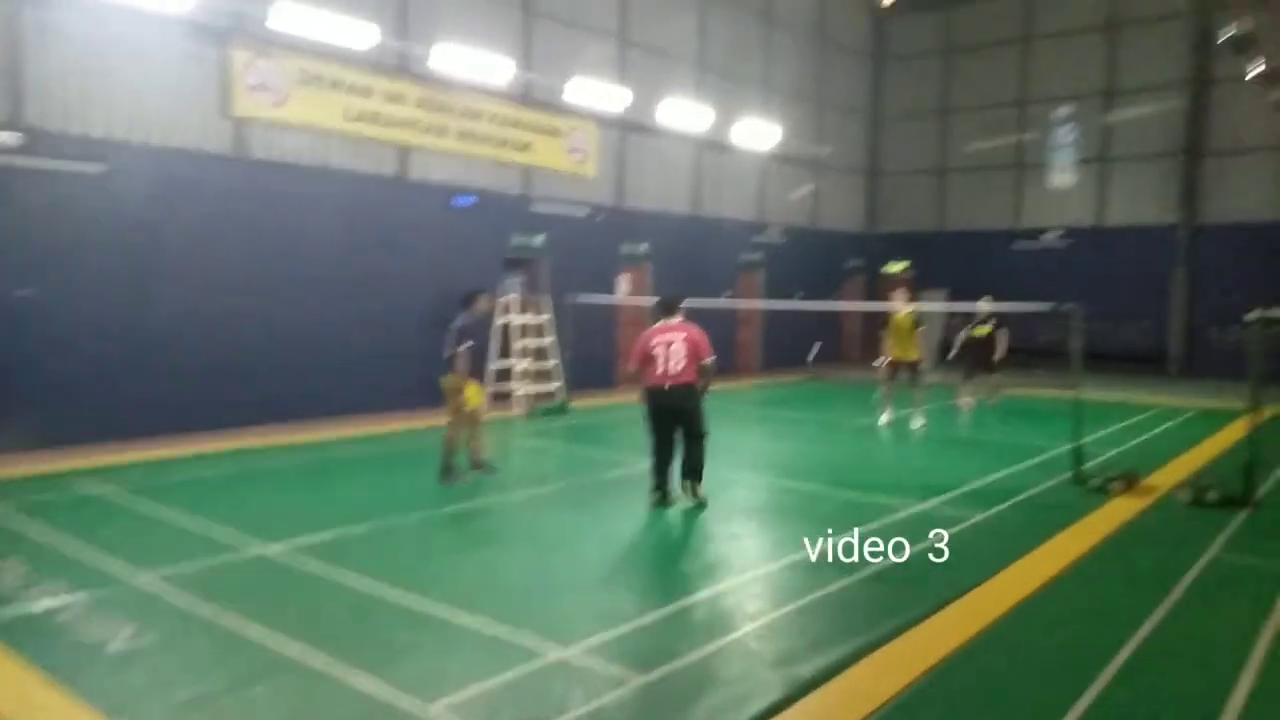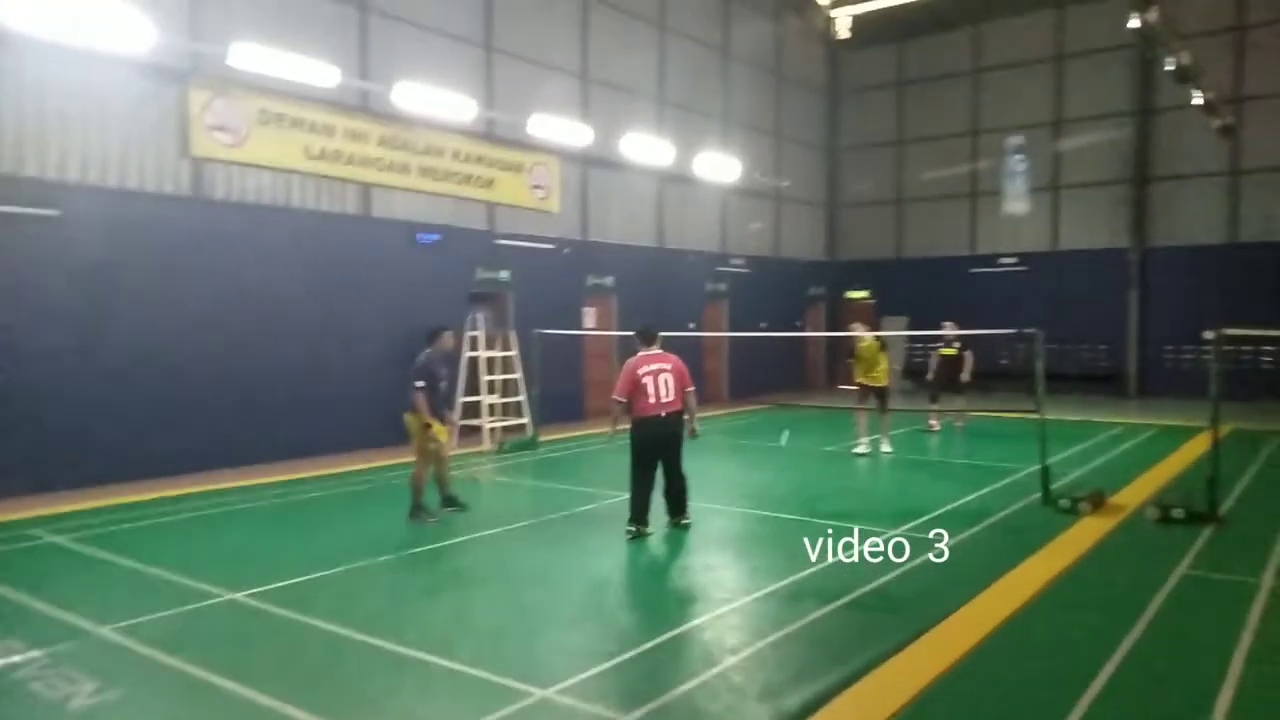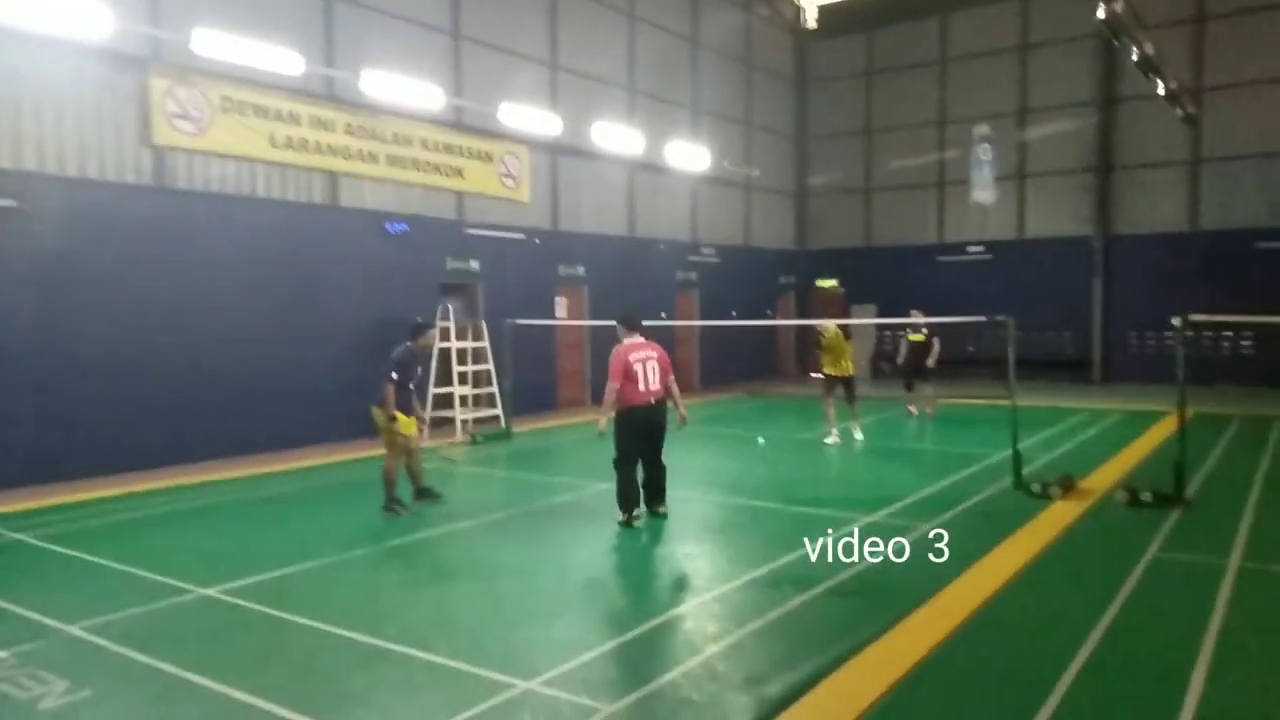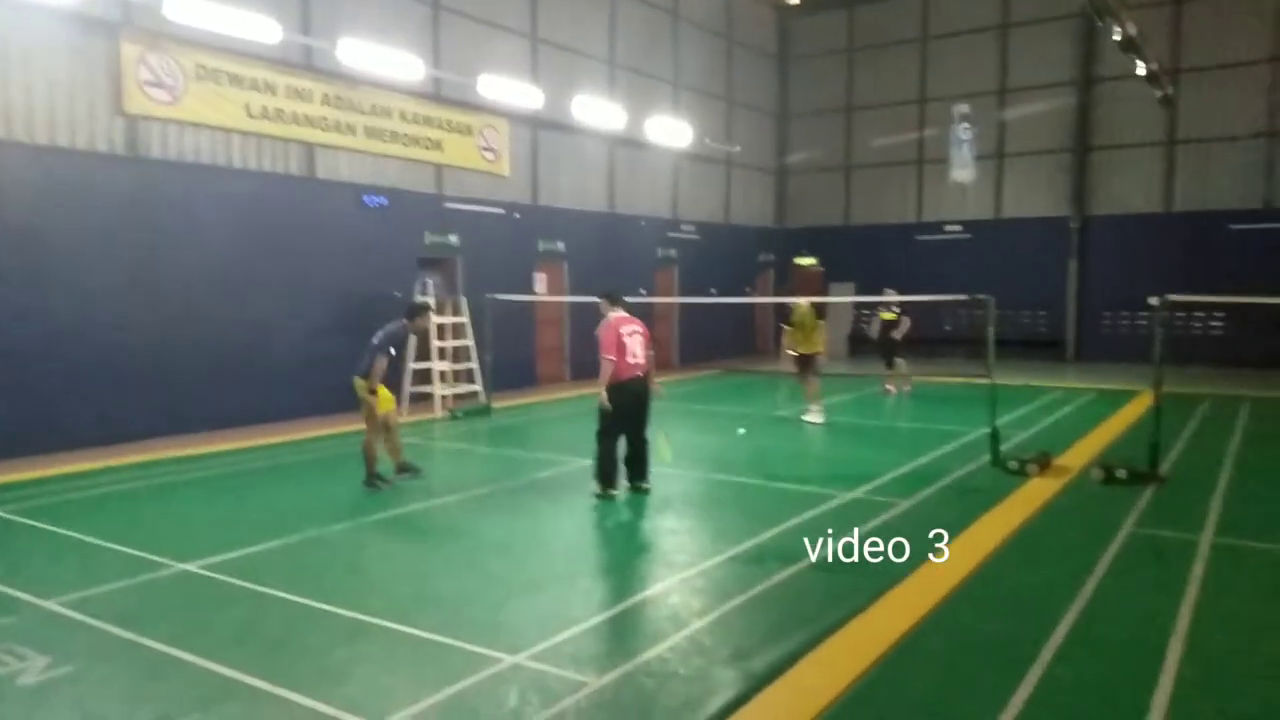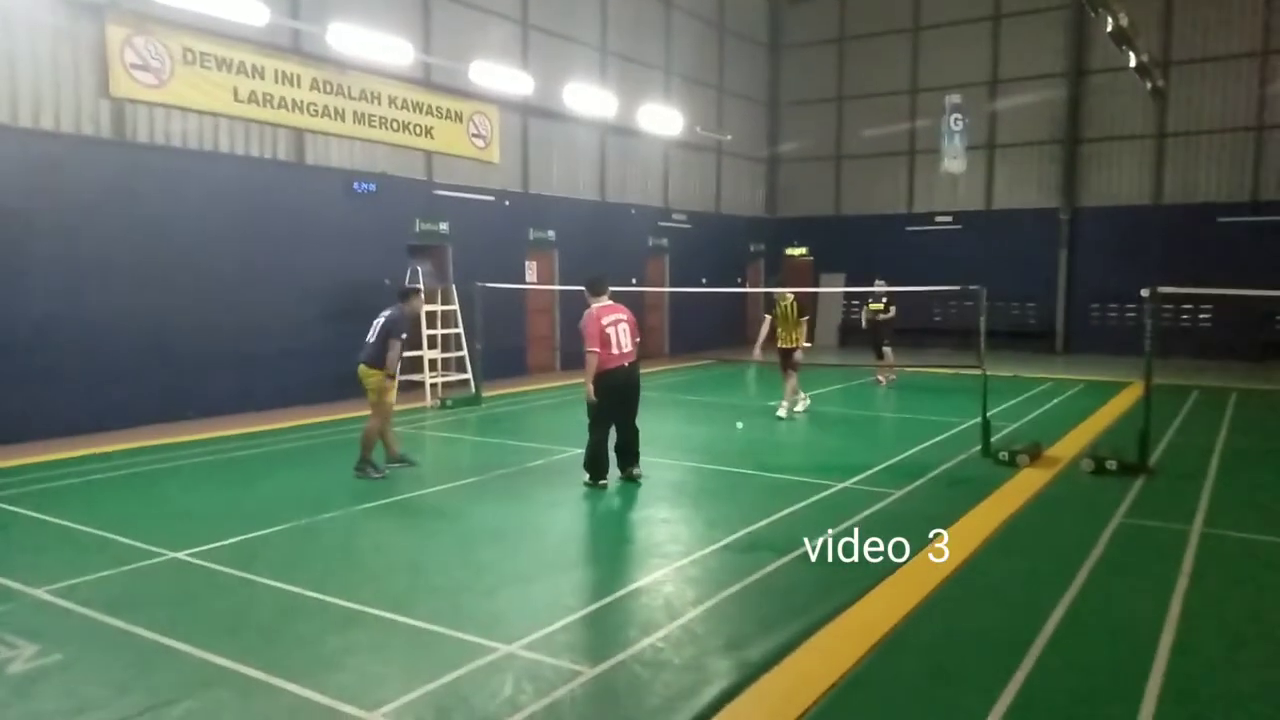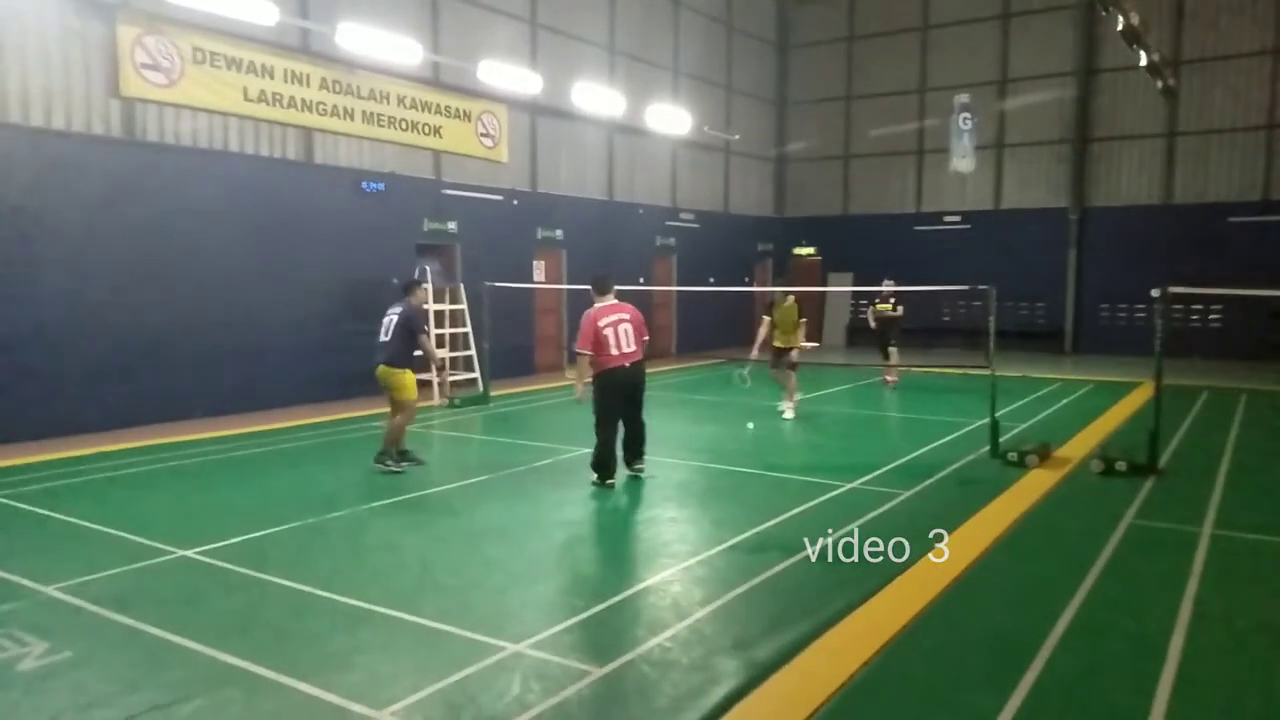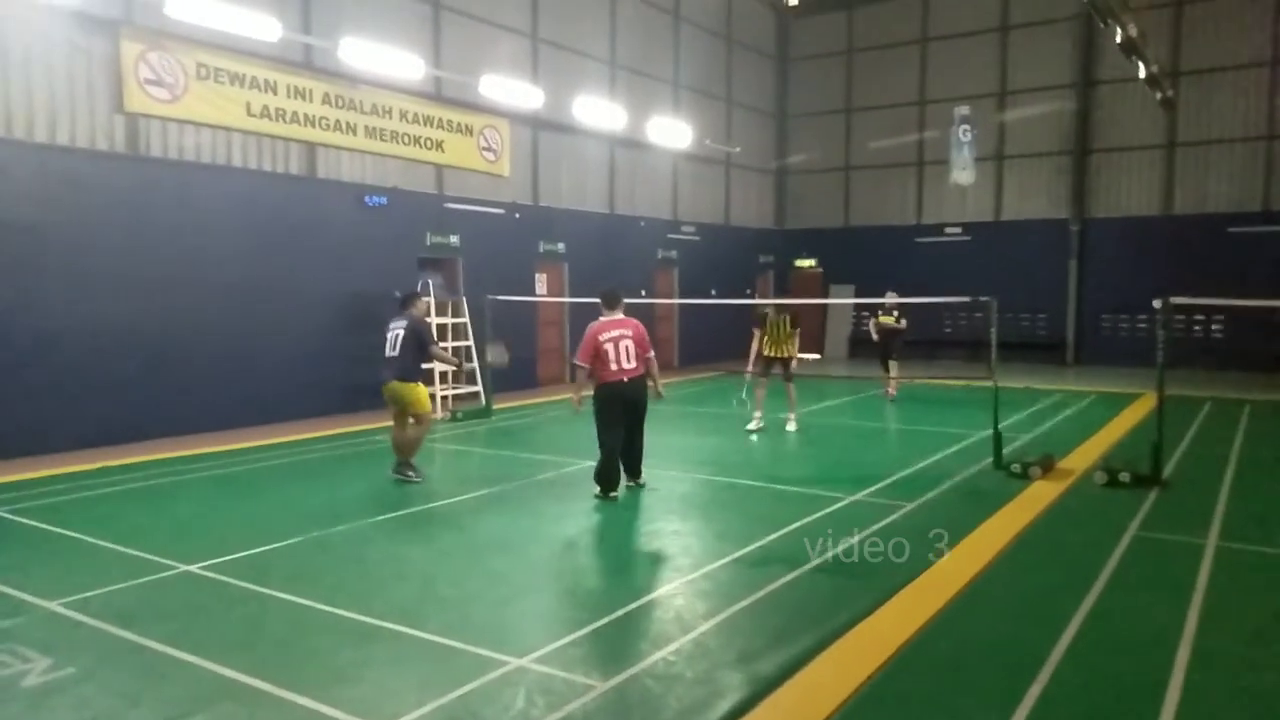
dt=0.2s
person 1, frame 1
left shoulder: (648, 335)
right shoulder: (693, 331)
left elbow: (634, 369)
right elbow: (708, 364)
left wrist: (651, 382)
right wrist: (703, 386)
left hip: (657, 395)
right hip: (685, 392)
left knee: (662, 444)
right knee: (695, 439)
left ankle: (660, 492)
right ankle: (692, 483)
person 1, frame 2
left shoulder: (632, 365)
right shoulder: (674, 361)
left elbow: (619, 400)
right elbow: (689, 393)
left wrist: (613, 425)
right wrist: (692, 421)
left hip: (645, 425)
right hip: (673, 421)
left knee: (642, 476)
right knee: (674, 471)
left ankle: (637, 523)
right ankle: (679, 515)
person 1, frame 3
left shoulder: (620, 352)
right shoulder: (656, 350)
left elbow: (613, 387)
right elbow: (670, 382)
left wrist: (604, 416)
right wrist: (680, 408)
left hip: (632, 413)
right hip: (657, 409)
left knee: (625, 463)
right knee: (654, 460)
left ankle: (630, 509)
right ankle: (657, 504)
person 1, frame 4
left shoulder: (609, 324)
right shoulder: (637, 324)
left elbow: (609, 360)
right elbow: (648, 356)
left wrist: (602, 390)
right wrist: (651, 382)
left hip: (620, 387)
right hip: (641, 383)
left knee: (607, 437)
right knee: (637, 435)
left ankle: (607, 485)
right ankle: (639, 479)
person 1, frame 5
left shoulder: (592, 315)
right shoulder: (624, 311)
left elbow: (593, 352)
right elbow: (635, 342)
left wrist: (588, 383)
left hip: (607, 377)
right hip: (630, 372)
left knee: (599, 428)
right knee: (627, 423)
left ankle: (598, 475)
right ankle: (631, 466)
person 1, frame 6
left shoulder: (591, 316)
right shoulder: (630, 310)
left elbow: (585, 354)
right elbow: (644, 340)
left wrist: (580, 383)
left hip: (609, 376)
right hip: (635, 371)
left knee: (606, 427)
right knee: (634, 419)
left ankle: (606, 475)
right ankle: (636, 459)
person 1, frame 7
left shoulder: (594, 329)
right shoulder: (636, 326)
left elbow: (583, 365)
right elbow: (649, 359)
left wrist: (577, 392)
right wrist: (657, 383)
left hip: (609, 390)
right hip: (636, 387)
left knee: (609, 439)
right knee: (634, 435)
left ankle: (609, 487)
right ankle: (634, 476)
person 2, frame 1
left shoulder: (466, 323)
right shoulder: (468, 325)
right elbow: (460, 358)
right wrist: (459, 388)
left hip: (470, 382)
right hip: (461, 382)
left knee: (476, 419)
right knee: (457, 424)
left ankle: (476, 460)
right ankle: (446, 468)
person 2, frame 2
left shoulder: (440, 361)
right shoulder: (425, 363)
right elbow: (417, 396)
left wrist: (447, 415)
right wrist: (426, 425)
left hip: (436, 419)
right hip: (422, 419)
left knee: (442, 457)
right knee: (424, 462)
left ankle: (446, 497)
right ankle: (417, 507)
person 2, frame 3
left shoulder: (415, 357)
right shoulder: (401, 357)
right elbow: (389, 388)
left wrist: (418, 411)
right wrist: (392, 418)
left hip: (404, 412)
right hip: (389, 412)
left knee: (413, 450)
right knee: (395, 455)
left ankle: (420, 489)
right ankle: (390, 500)
person 2, frame 4
left shoulder: (400, 331)
right shoulder: (396, 333)
right elbow: (380, 361)
left wrist: (377, 388)
right wrist: (372, 392)
left hip: (379, 384)
right hip: (369, 382)
left knee: (391, 425)
right knee: (374, 429)
left ankle: (400, 464)
right ankle: (371, 475)
person 2, frame 5
left shoulder: (392, 314)
right shoulder: (400, 318)
right elbow: (394, 348)
right wrist: (390, 376)
left hip: (370, 367)
right hip: (375, 369)
left knee: (386, 414)
right knee: (379, 416)
left ankle: (393, 454)
right ankle: (363, 462)
person 2, frame 6
left shoulder: (394, 310)
right shoulder: (414, 312)
right elbow: (424, 342)
right wrist: (439, 366)
left hip: (383, 365)
right hip: (397, 368)
left knee: (398, 411)
right knee: (407, 411)
left ankle: (401, 452)
right ankle: (385, 454)
person 2, frame 7
left shoulder: (392, 324)
right shoulder: (419, 324)
right elbow: (435, 352)
right wrist: (458, 363)
left hip: (389, 382)
right hip: (407, 382)
left knee: (400, 425)
right knee: (423, 421)
left ankle: (403, 465)
right ankle: (403, 464)
